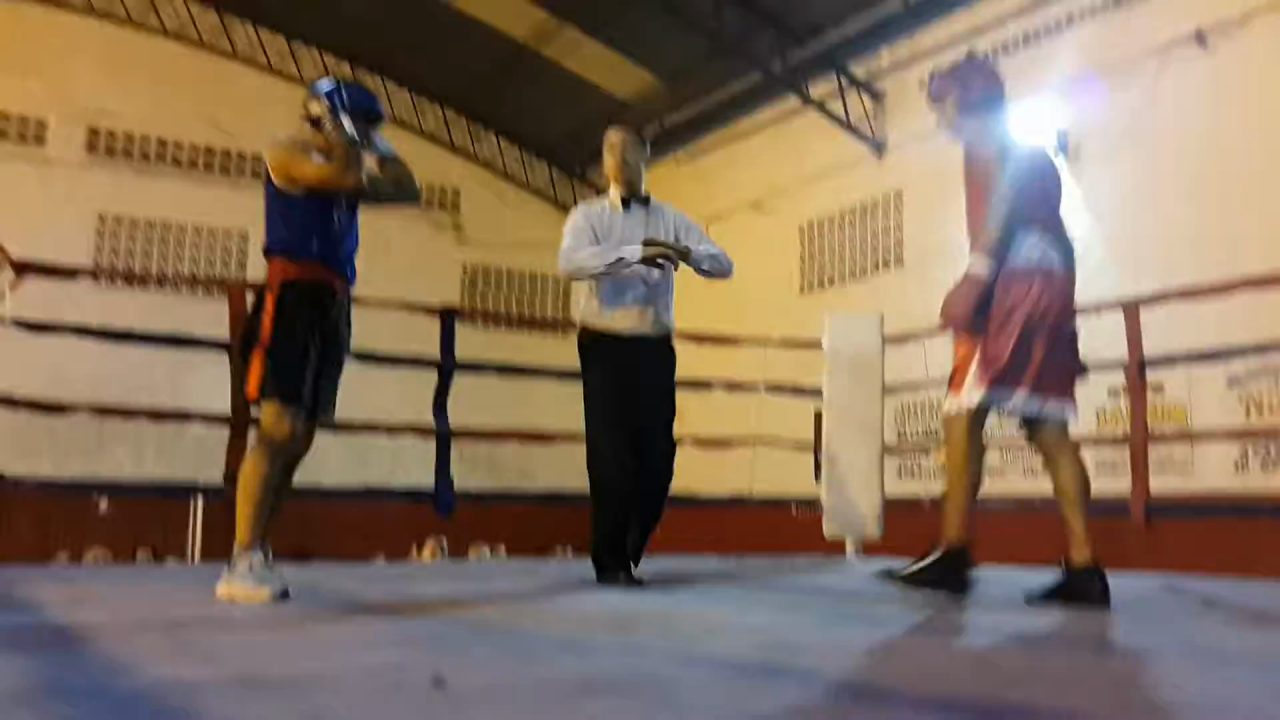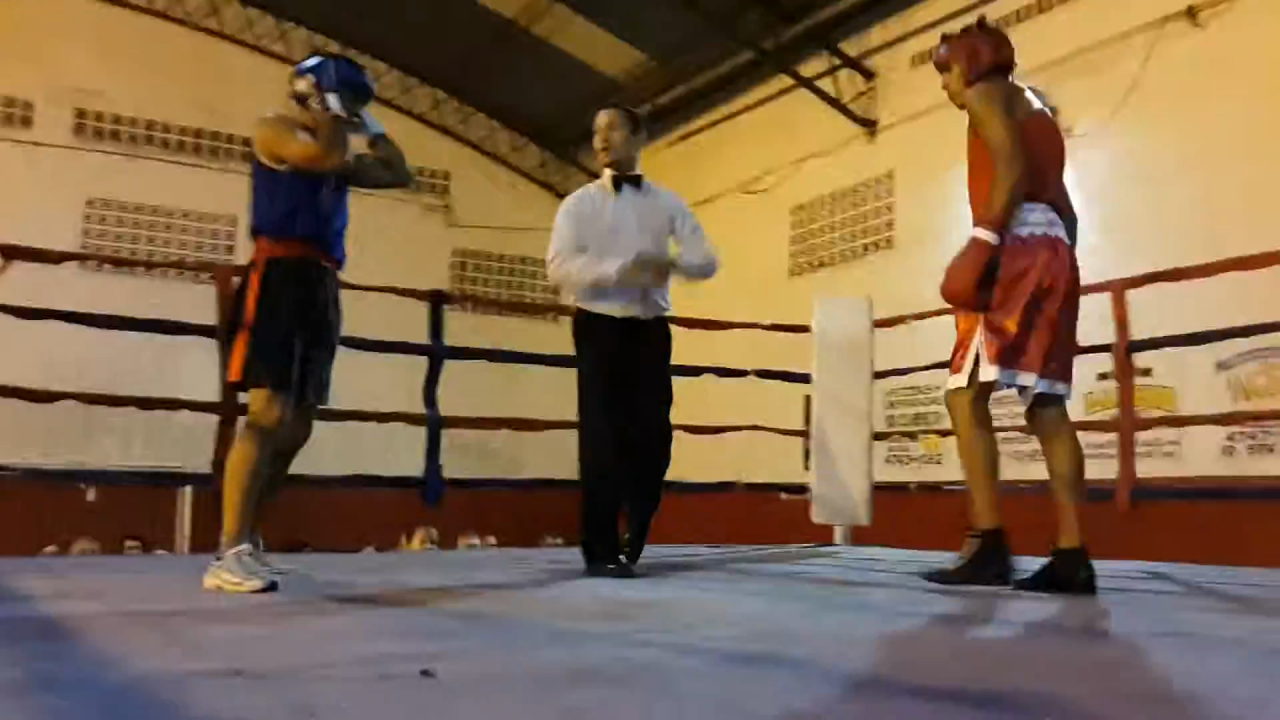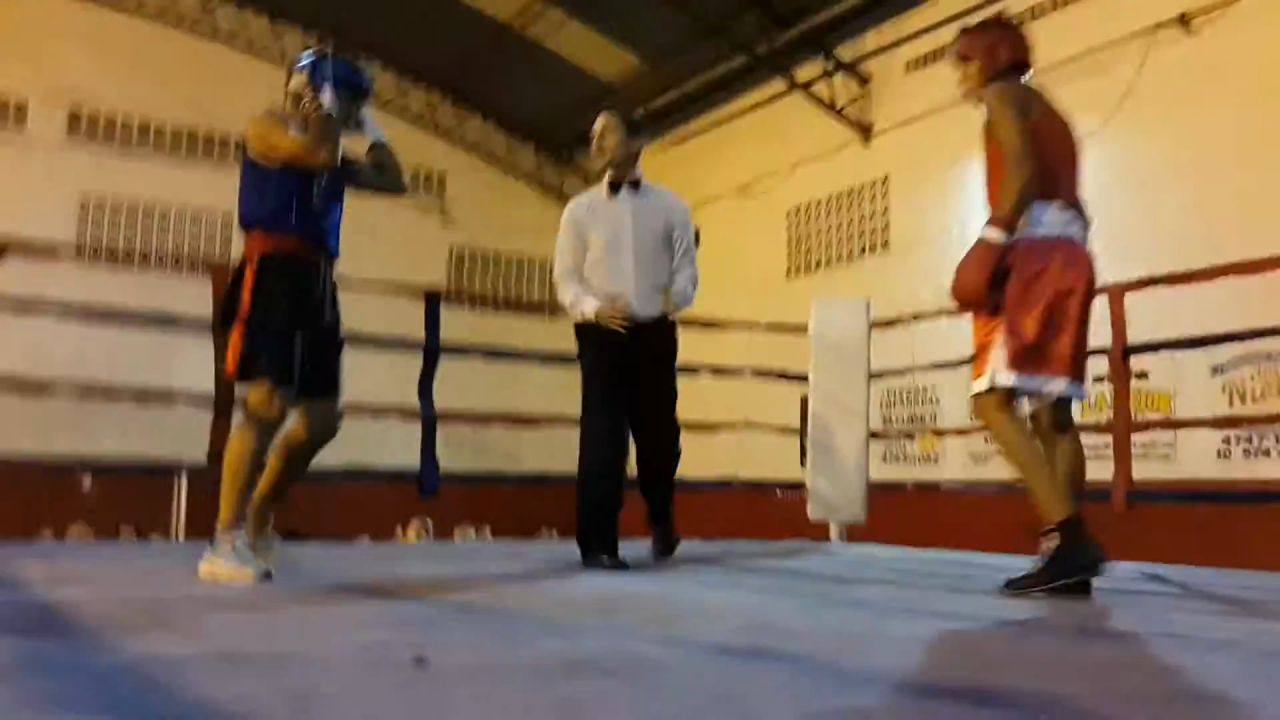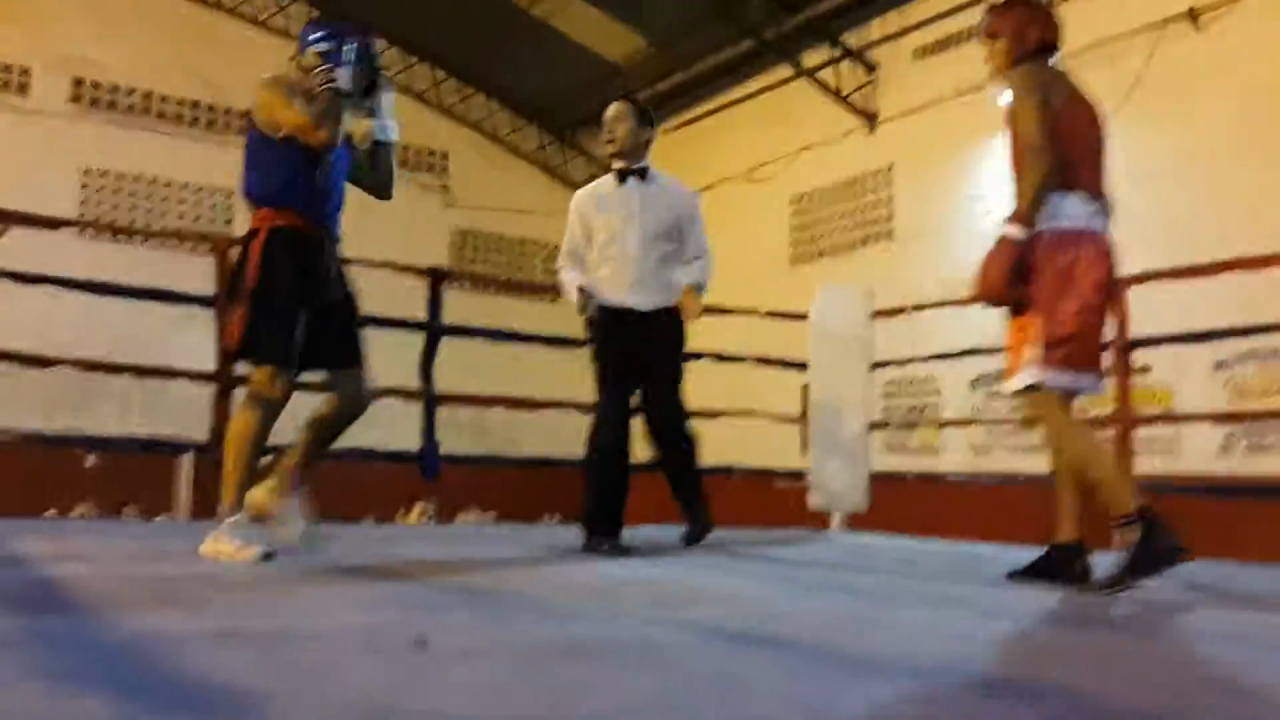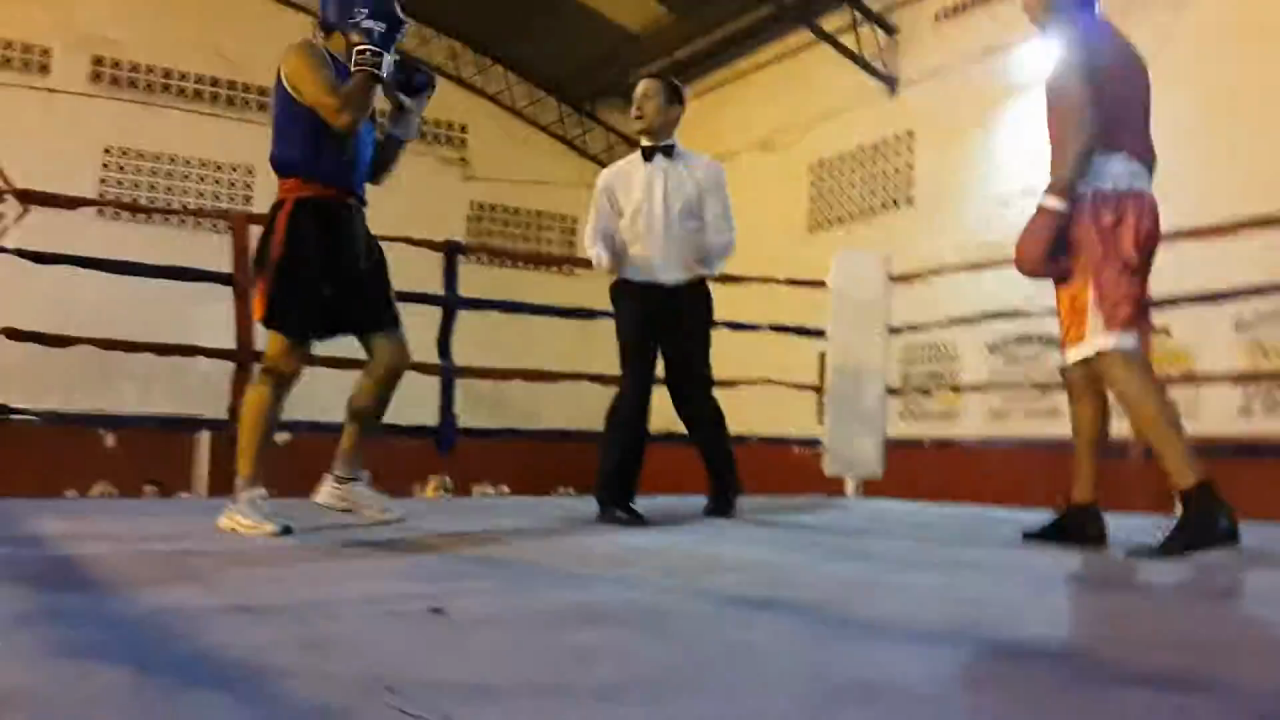
dt=0.1s
person 1, frame 1
left shoulder: (977, 131)
right shoulder: (1030, 145)
left elbow: (1002, 198)
left wrist: (978, 270)
left hip: (1012, 276)
right hip: (1051, 279)
left knee: (962, 415)
right knee: (1047, 427)
left ankle: (950, 557)
right ankle: (1085, 570)
person 1, frame 2
left shoulder: (987, 95)
right shoulder: (1036, 116)
left elbow: (1012, 162)
left wrist: (982, 238)
left hip: (1018, 250)
right hip: (1055, 252)
left knee: (965, 393)
right knee: (1045, 406)
left ankle: (989, 544)
right ankle: (1071, 557)
person 1, frame 3
left shoulder: (1005, 99)
right shoulder: (1050, 113)
left elbow: (1021, 163)
left wrist: (994, 235)
left hip: (1029, 250)
right hip: (1069, 256)
left knee: (994, 400)
right knee: (1050, 411)
left ankle: (1067, 535)
right ankle: (1066, 553)
person 1, frame 4
left shoulder: (1027, 80)
right shoulder: (1074, 99)
left elbow: (1041, 156)
left wrist: (1013, 232)
left hip: (1056, 242)
right hip: (1091, 244)
left knee: (1043, 394)
right knee: (1060, 399)
left ankle: (1143, 528)
right ankle: (1068, 548)
person 1, frame 5
right shoulder: (1119, 49)
left elbow: (1081, 123)
left wrist: (1052, 203)
left hip: (1096, 202)
right hip: (1133, 201)
left knee: (1117, 358)
right knee: (1085, 364)
left ankle: (1201, 505)
right ankle: (1082, 511)
person 2, frame 1
left shoulder: (346, 170)
right shoulder: (290, 152)
left elbow: (407, 191)
right elbow: (346, 176)
left wrist: (375, 141)
right wrist: (342, 124)
left hip: (332, 306)
right hip: (292, 297)
left knee: (299, 438)
right knee: (280, 427)
left ankle: (257, 553)
right ankle: (241, 565)
person 2, frame 2
left shoulder: (334, 154)
right shoulder: (276, 129)
left elbow: (398, 174)
right elbow: (331, 156)
left wrist: (365, 120)
right wrist: (328, 101)
left hip: (321, 287)
right hip: (279, 277)
left knee: (296, 427)
right knee: (269, 413)
left ankle: (248, 542)
right ankle: (229, 555)
person 2, frame 3
left shoulder: (333, 148)
right shoulder: (268, 126)
left elbow: (392, 181)
right elbow: (320, 155)
left wrist: (364, 124)
right wrist: (323, 102)
left hip: (315, 280)
right hip: (274, 272)
left knee: (319, 419)
right knee: (268, 406)
left ankle: (249, 523)
right ankle: (226, 544)
person 2, frame 4
left shoulder: (340, 131)
right shoulder: (276, 91)
left elbow: (381, 186)
right elbow: (319, 131)
left wrist: (379, 110)
right wrist: (338, 77)
left hip: (321, 257)
right hip: (279, 248)
left knee: (353, 392)
right knee: (271, 384)
left ankle: (280, 487)
right ankle: (229, 523)
person 2, frame 5
left shoulder: (356, 80)
right shoulder: (307, 55)
left elbow: (375, 169)
right elbow: (342, 115)
left wrist: (407, 110)
right wrist: (378, 57)
left hip: (349, 223)
right hip: (307, 217)
left knee: (390, 354)
right knee: (284, 359)
left ankle: (345, 476)
right ankle: (245, 496)
person 3, frame 1
left shoulder: (672, 220)
right shoulder: (587, 216)
left elbow: (722, 264)
right elbow: (571, 261)
left wrist: (685, 253)
right wrist: (636, 252)
left hip: (654, 346)
right hip: (606, 344)
left knee: (656, 449)
right knee: (611, 449)
left ankle: (632, 545)
right ankle: (611, 560)
person 3, frame 2
left shoulder: (667, 203)
right shoulder: (580, 203)
left elbow: (706, 260)
right elbow: (560, 265)
left wrist: (673, 262)
right wrist: (617, 271)
left hip: (650, 331)
right hip: (600, 329)
left knee: (653, 433)
right knee: (602, 436)
left ankle: (636, 532)
right ankle: (601, 548)
person 3, frame 3
left shoulder: (671, 207)
right shoulder: (580, 208)
left elbow: (686, 268)
right elbow: (566, 276)
left wrist: (677, 298)
right wrist: (596, 306)
left hip: (653, 332)
right hip: (603, 333)
left knee: (659, 431)
right knee: (603, 433)
left ankle: (662, 523)
right ankle: (597, 543)
person 3, frame 4
left shoulder: (679, 197)
right shoulder: (587, 199)
left elbow: (697, 257)
right elbow: (569, 261)
left wrist: (692, 287)
right wrist: (580, 292)
left hip: (661, 321)
right hip: (611, 321)
left knee: (667, 419)
right knee: (611, 419)
left ankle: (695, 509)
right ankle: (601, 528)
person 3, frame 5
left shoulder: (705, 171)
right shoulder: (614, 177)
left elbow: (722, 234)
right elbow: (596, 231)
left wrist: (706, 249)
right wrist: (605, 254)
left hip: (687, 294)
right hip: (635, 293)
left knee: (693, 393)
right knee: (633, 391)
left ankle: (724, 488)
right ankle: (614, 497)
